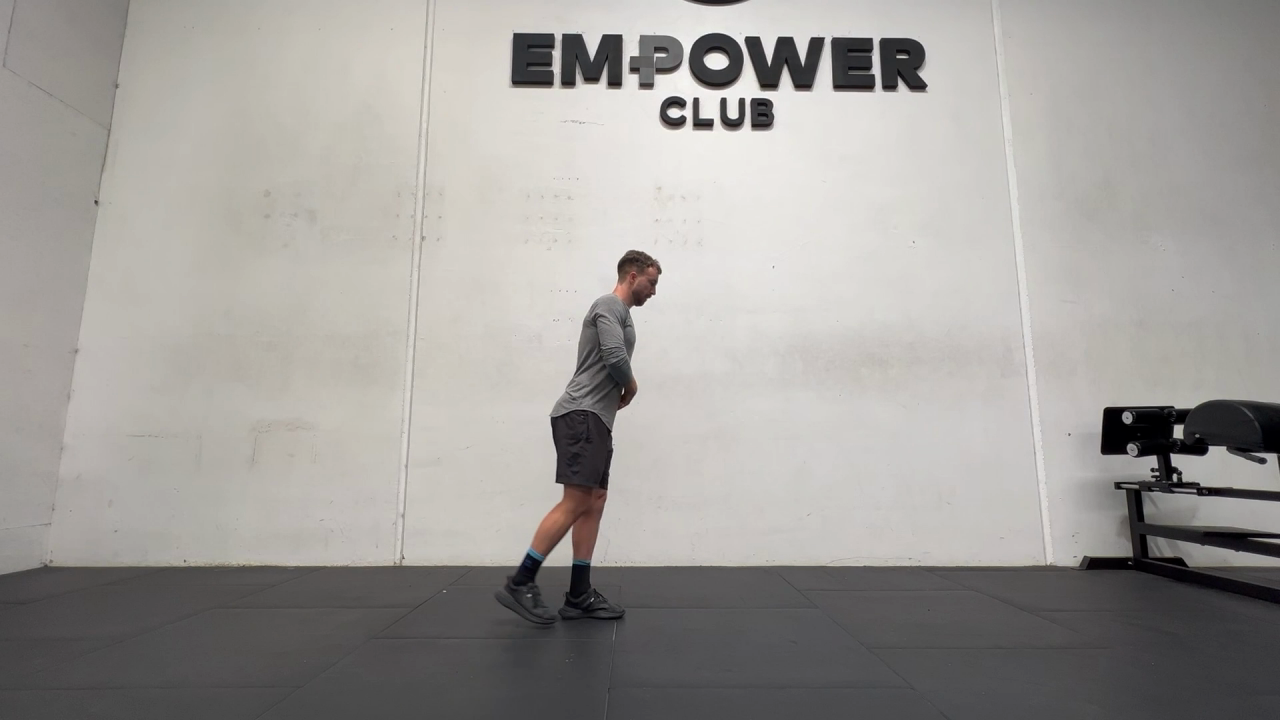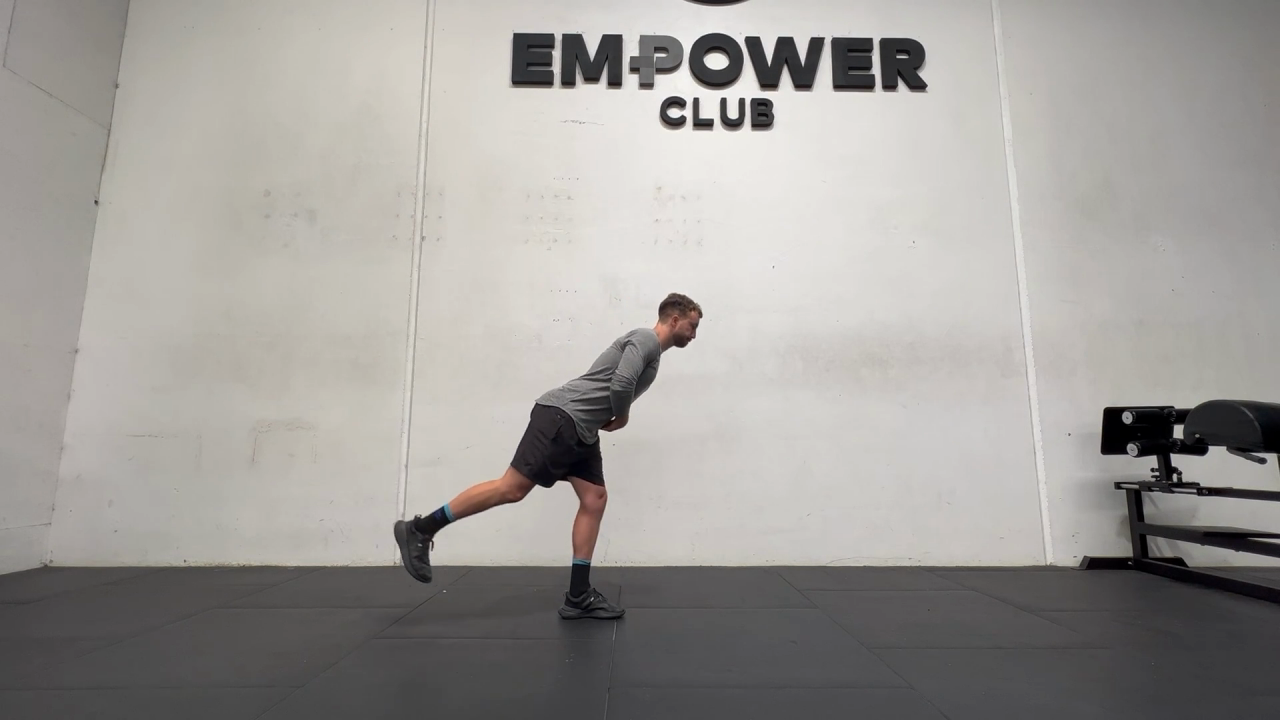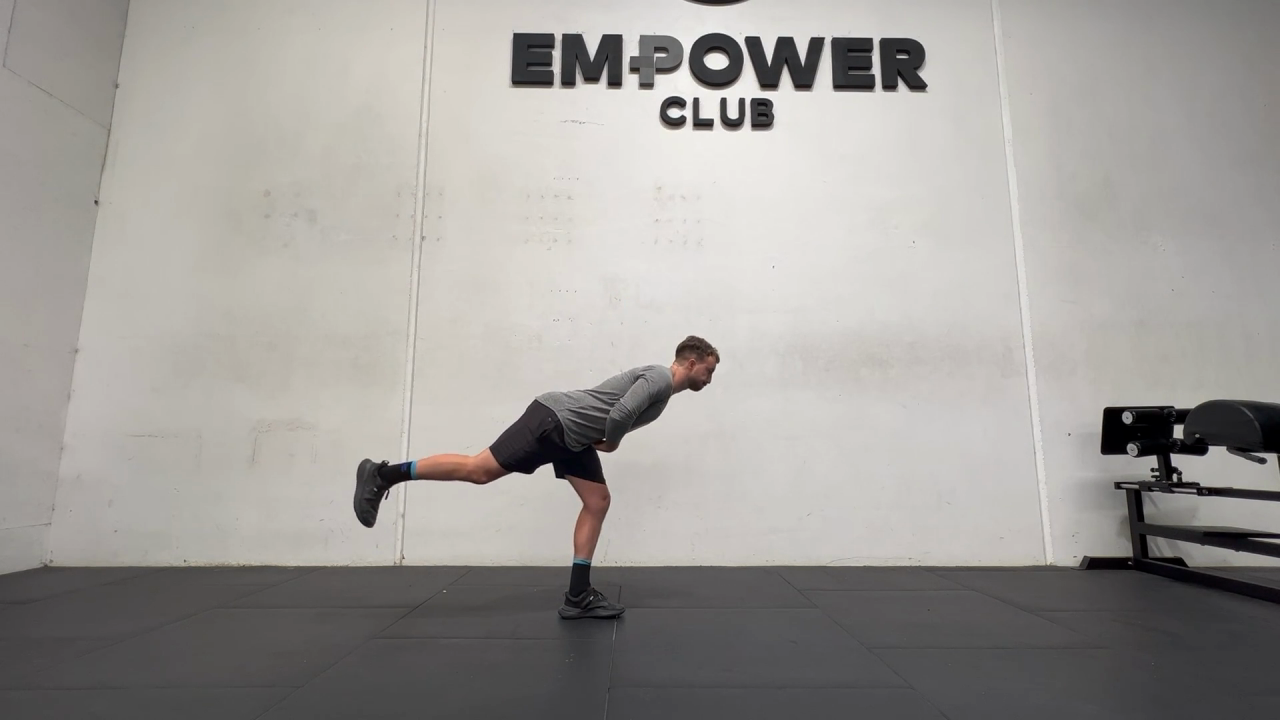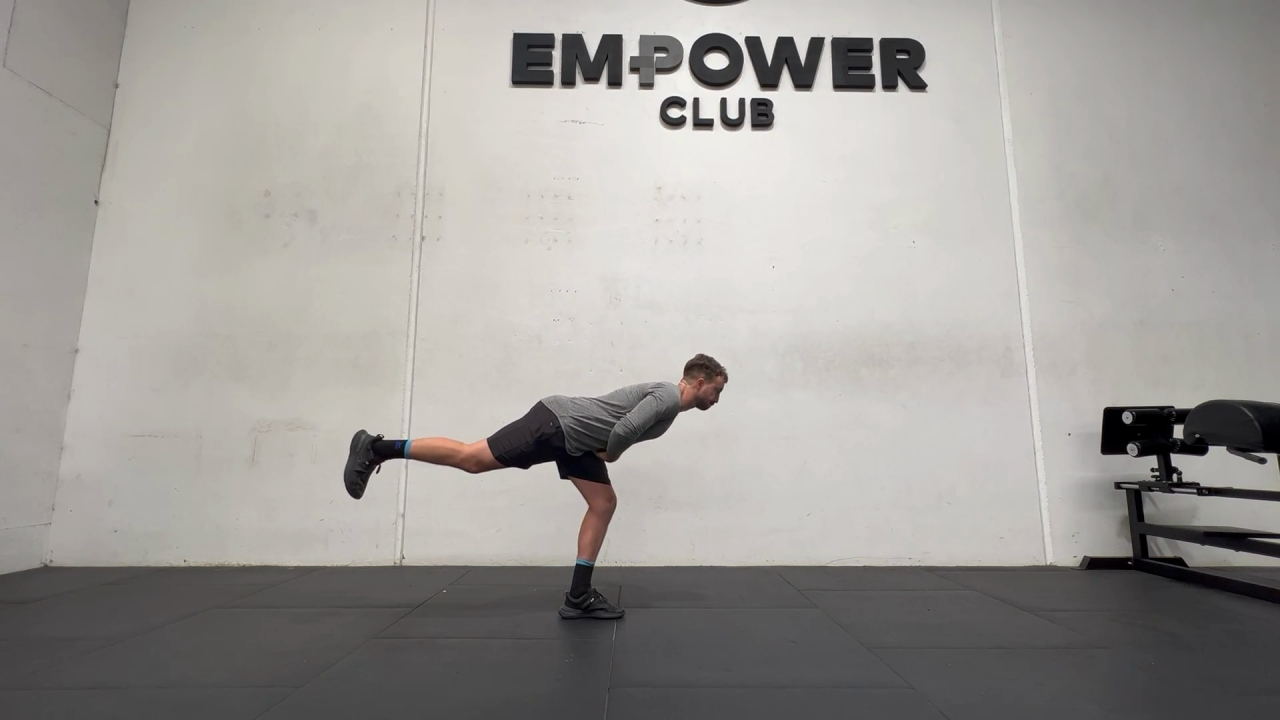
dt=1s
person 1, frame 1
left shoulder: (618, 313)
right shoulder: (609, 306)
right elbow: (615, 358)
left wrist: (622, 389)
right wrist: (631, 386)
left hip: (595, 418)
right hip: (581, 415)
left knee: (594, 503)
right knee: (577, 502)
left ankle: (579, 594)
right ankle: (520, 584)
person 1, frame 2
left shoulder: (651, 352)
right shoulder: (645, 340)
right elbow: (621, 384)
left wrist: (615, 417)
right wrist: (623, 417)
left hip: (582, 430)
right hip: (561, 417)
left knee: (595, 500)
right knee: (511, 489)
left ankle: (578, 595)
right ankle: (420, 530)
person 1, frame 3
left shoulder: (660, 386)
right shoulder: (659, 378)
right elbow: (620, 414)
left wrist: (606, 441)
right wrist: (612, 443)
left hip: (572, 436)
right hip: (554, 421)
left knee: (598, 502)
right knee: (479, 470)
left ankle: (578, 595)
right ankle: (384, 475)
person 1, frame 4
left shoulder: (663, 398)
right shoulder: (668, 397)
right elbow: (625, 429)
left wrist: (605, 454)
right wrist: (611, 456)
left hip: (574, 439)
right hip: (556, 424)
left knee: (604, 504)
right knee: (471, 458)
left ankle: (579, 596)
right ankle: (377, 449)
